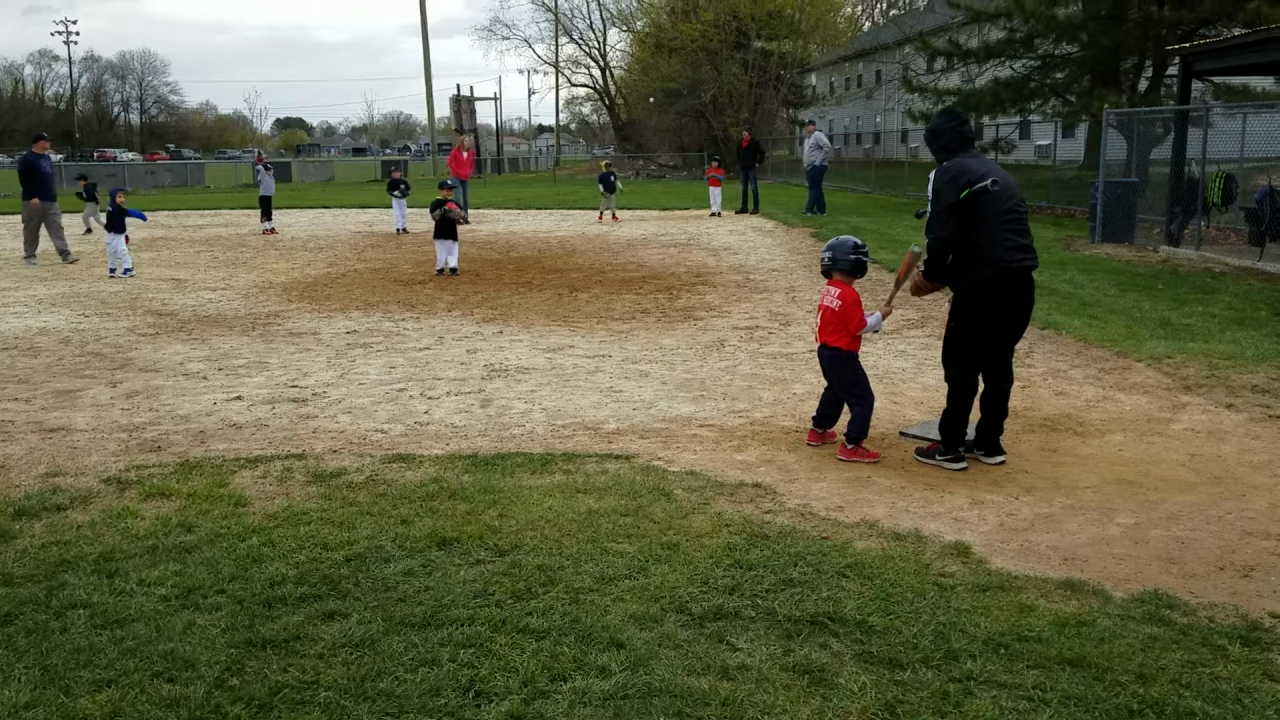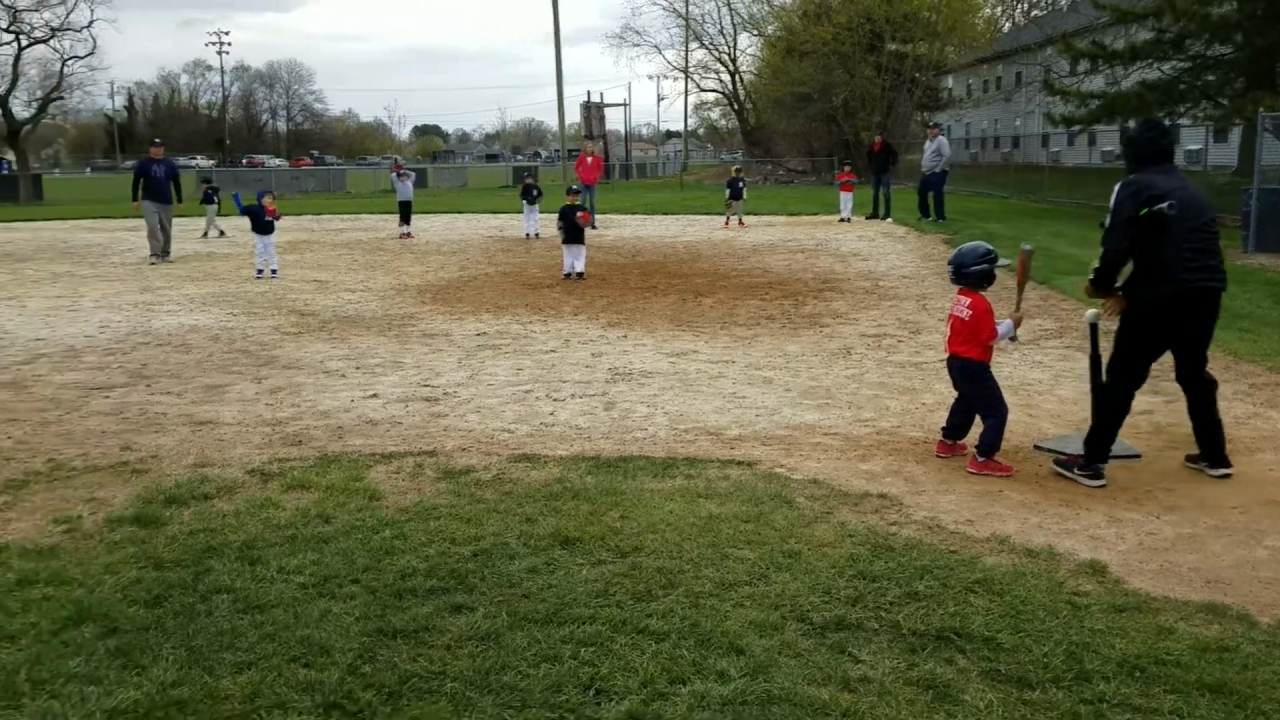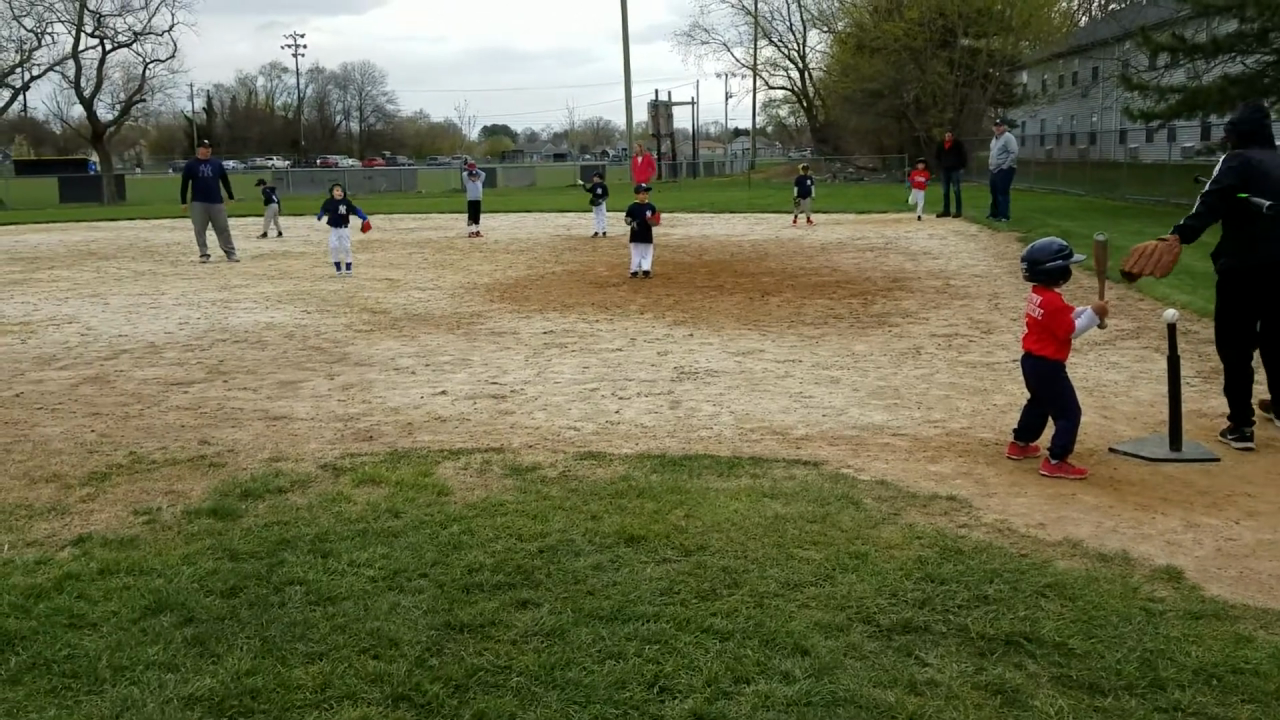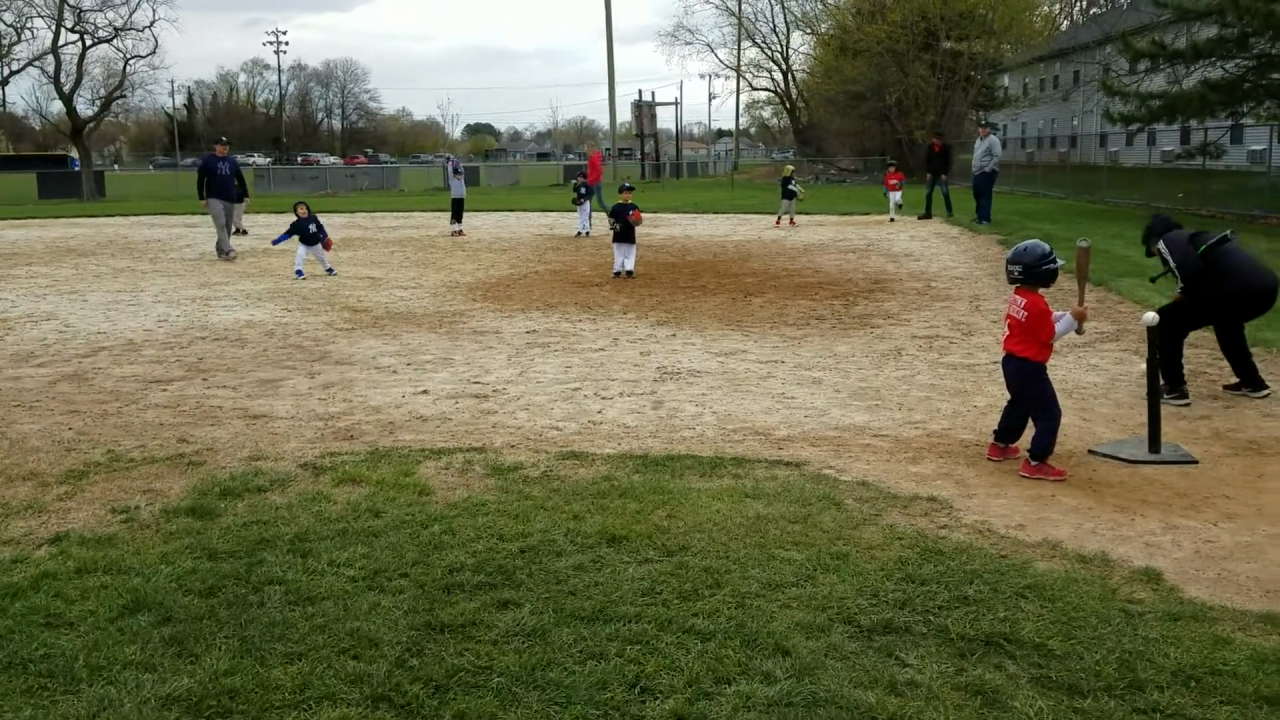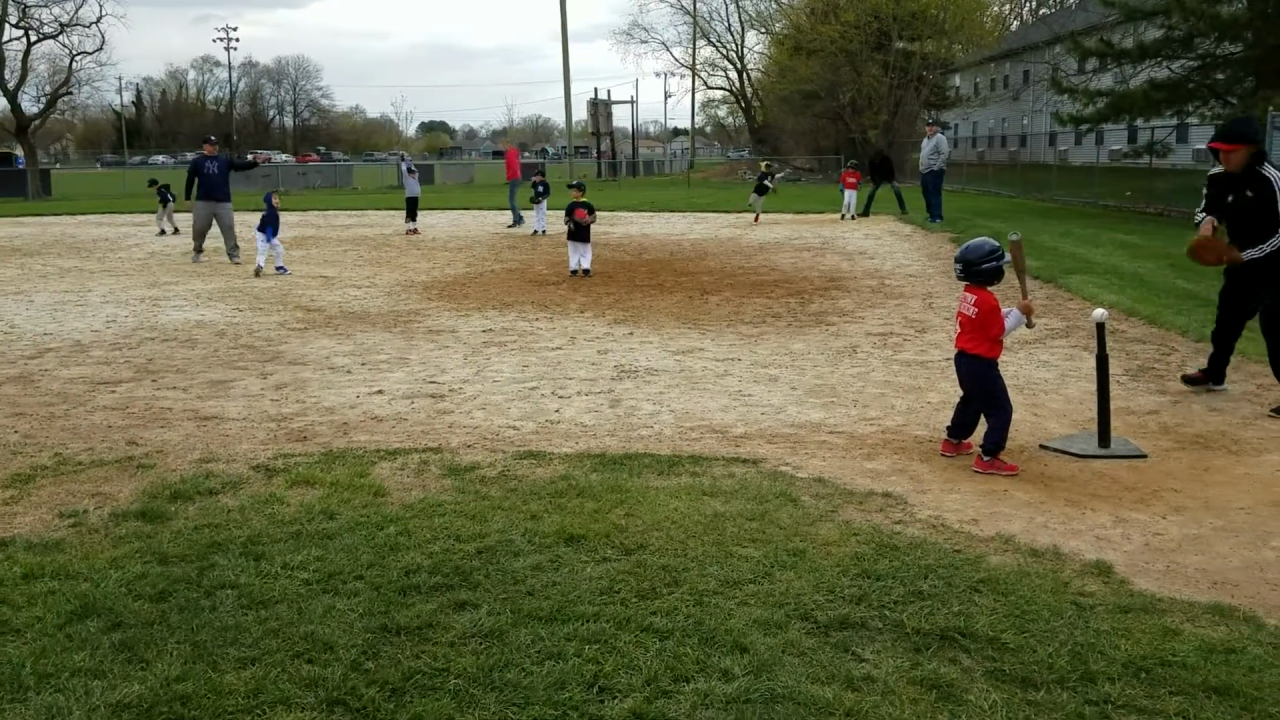
dt=1s
person 1, frame 1
left shoulder: (949, 173)
right shoulder: (996, 172)
left elbow: (942, 236)
left wrist: (931, 274)
right wrist: (943, 275)
left hip: (984, 285)
right hip: (1019, 281)
left knee: (962, 364)
right knee: (998, 363)
left ankle: (951, 448)
right ankle: (989, 444)
person 1, frame 2
left shoulder: (1135, 187)
right shoulder: (1194, 191)
left elbow: (1117, 246)
left wrist: (1100, 285)
right wrist: (1130, 291)
left hip: (1161, 297)
right hip: (1205, 297)
left knee: (1121, 377)
right knee: (1194, 373)
left ankle: (1092, 462)
right ankle: (1214, 456)
person 1, frame 3
left shoulder: (1237, 161)
left elbow: (1212, 203)
left wrist: (1181, 234)
left hip: (1244, 268)
left knee: (1235, 345)
left ankle: (1241, 426)
person 1, frame 4
left shoulder: (1167, 241)
left elbow: (1190, 271)
left wrist: (1182, 294)
left hip: (1234, 291)
right hip: (1266, 288)
left knee: (1167, 321)
right knee: (1226, 320)
left ankle: (1174, 388)
right ankle: (1252, 382)
person 1, frame 5
right shoulder: (1217, 178)
right elbow: (1204, 212)
left wrist: (1246, 256)
right wrist: (1205, 222)
right hip: (1243, 261)
right knee: (1227, 318)
right ankle: (1214, 374)
person 2, frame 1
left shoulder: (828, 289)
right shoulder: (849, 294)
right elbow: (858, 327)
left wrist: (869, 316)
right wrist: (879, 316)
left hip: (826, 351)
right hip: (842, 355)
left knee: (835, 390)
right knee: (863, 399)
left ankle: (818, 430)
right ankle: (851, 447)
person 2, frame 2
left shoulder: (960, 298)
right shoulder: (980, 304)
right elbow: (991, 337)
left wrist: (1003, 324)
right wrist: (1011, 324)
left hip: (956, 361)
right hip: (973, 366)
left knee: (966, 401)
right knee: (996, 411)
left ankle: (948, 442)
right ankle: (982, 459)
person 2, frame 3
left shoulder: (1037, 294)
right shoulder: (1052, 301)
left elbow: (1067, 315)
right elbow: (1070, 330)
left wrist: (1090, 311)
right wrist: (1093, 313)
left hip: (1031, 360)
right hip: (1048, 365)
left knee: (1039, 402)
right knee: (1068, 412)
left ankle: (1020, 443)
right ankle: (1056, 461)
person 2, frame 4
left shoulder: (1017, 296)
right shoulder: (1036, 303)
right elbow: (1050, 334)
left wrist: (1066, 315)
right wrist: (1073, 318)
left hip: (1012, 361)
right hip: (1029, 367)
left knee: (1019, 404)
right knee: (1049, 413)
left ankle: (1000, 445)
right ankle: (1035, 462)
person 2, frame 5
left shoulder: (968, 294)
right shoulder: (986, 300)
right elbow: (999, 331)
left wrist: (1013, 311)
right wrist: (1019, 313)
left hip: (964, 358)
right hip: (981, 364)
left knee: (971, 400)
right knee: (1000, 409)
left ankle: (953, 441)
right ankle: (988, 458)
